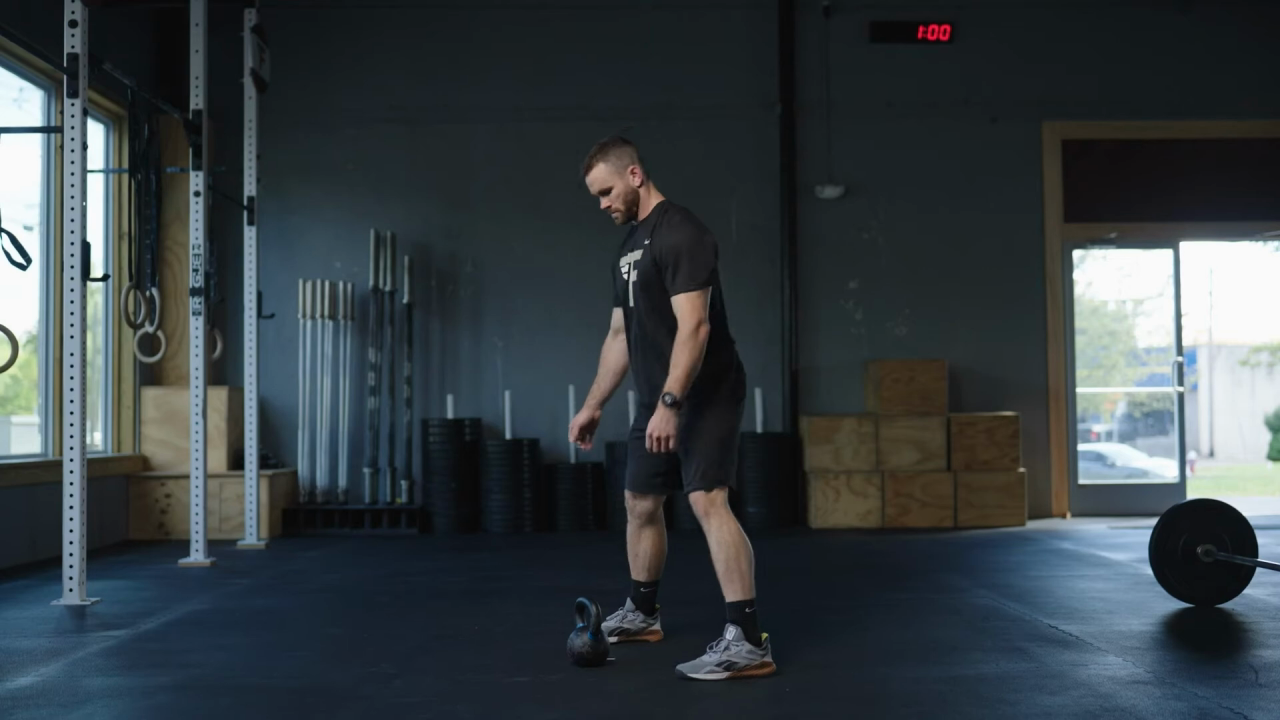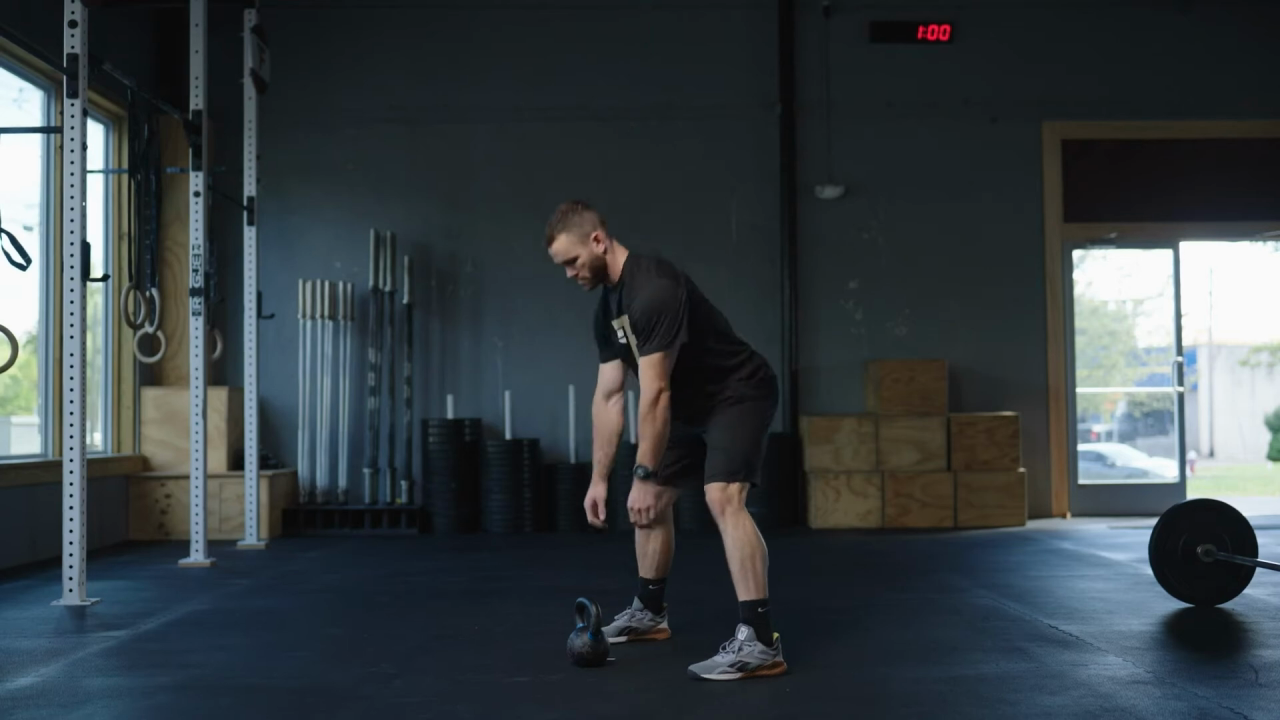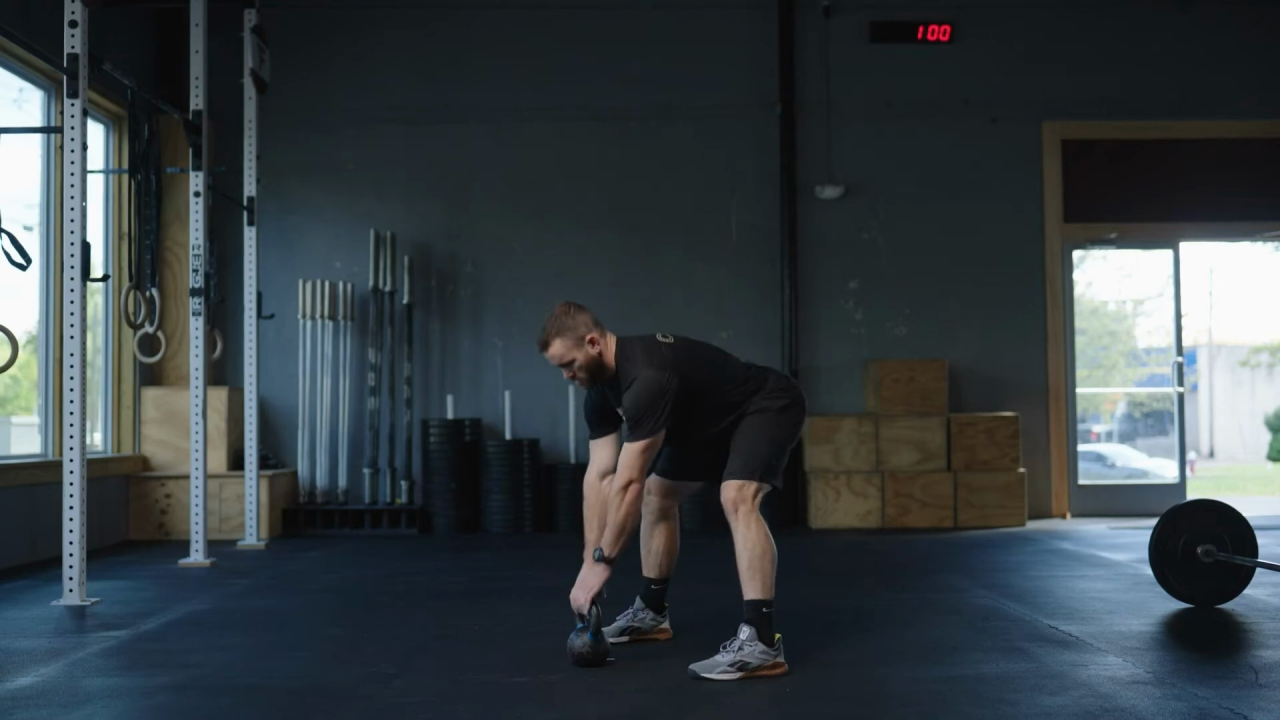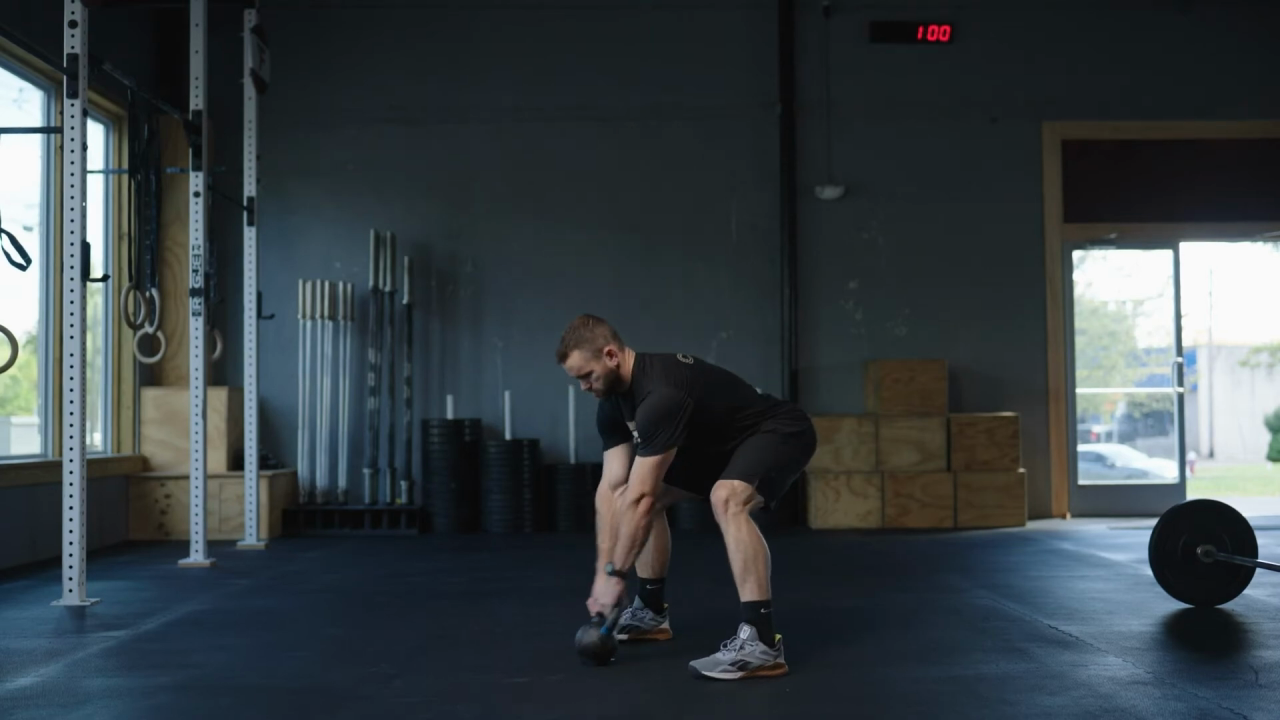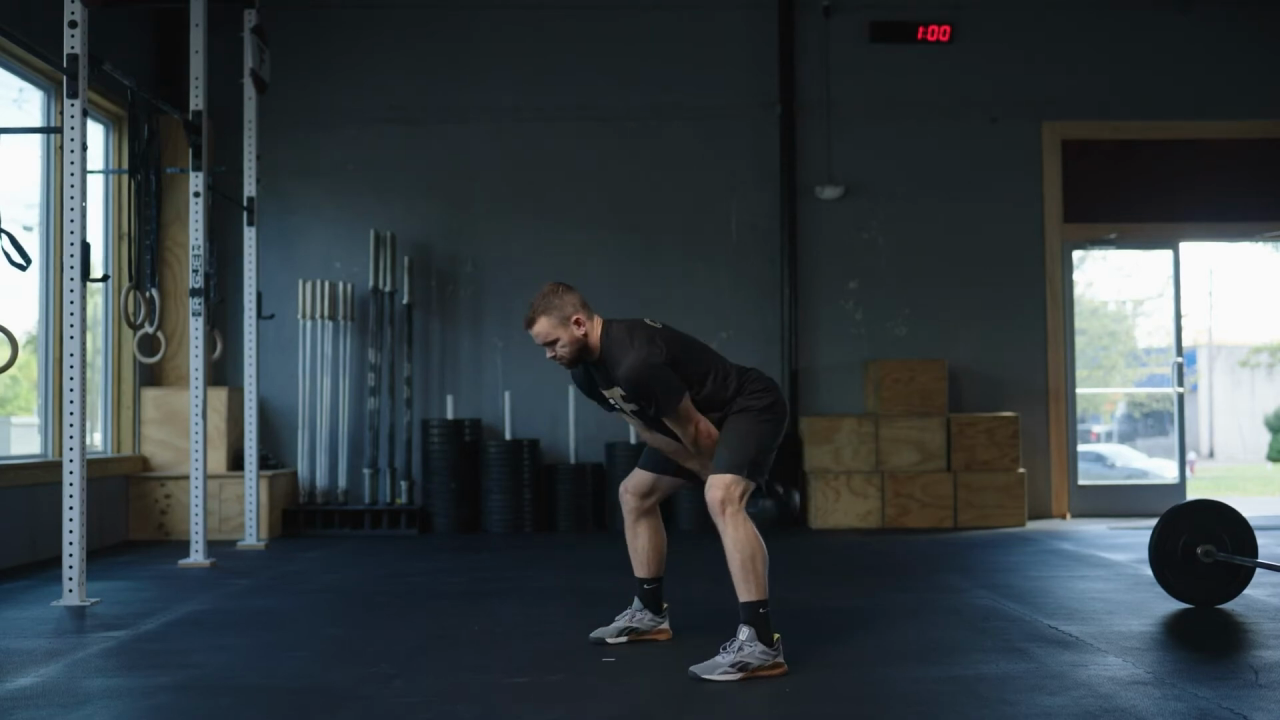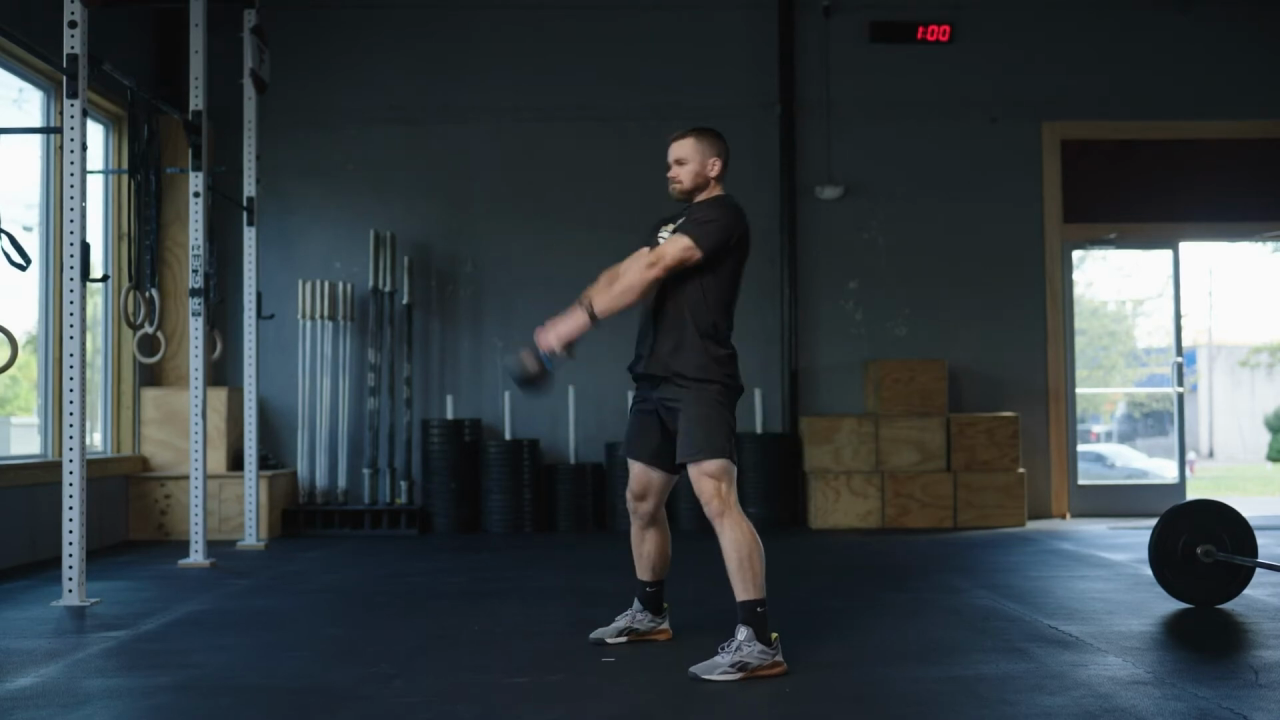
dt=0.5s
person 1, frame 1
left shoulder: (680, 234)
right shoulder: (629, 248)
left elbow: (693, 327)
right elbow: (619, 336)
left wrist: (670, 405)
right wrist: (592, 405)
left hip: (704, 396)
right hip: (658, 397)
left knee: (707, 503)
right knee: (639, 503)
left ankle: (748, 641)
right ankle: (642, 612)
person 1, frame 2
left shoulder: (655, 288)
right shoulder: (607, 307)
left elbow: (654, 392)
right elbow: (608, 396)
left wrist: (644, 477)
right wrist: (599, 478)
left hip: (738, 394)
right hip: (689, 405)
left knee: (722, 499)
right knee: (652, 507)
left ankle: (759, 640)
right ankle: (650, 611)
person 1, frame 3
left shoulder: (648, 377)
right shoulder: (600, 389)
left elbow: (627, 483)
right elbow: (599, 476)
left wrist: (601, 562)
right wrist: (587, 560)
left hip: (769, 404)
left knee: (736, 497)
right knee: (657, 495)
left ankle: (761, 642)
right ankle: (652, 612)
person 1, frame 4
left shoulder: (662, 394)
right shoulder: (613, 404)
left elbow: (639, 497)
right elbow: (612, 488)
left wrist: (615, 574)
right wrist: (602, 570)
left hip: (781, 431)
left knee: (725, 498)
right knee: (648, 496)
left ankle: (761, 642)
right ankle: (651, 612)
person 1, frame 5
left shoulder: (637, 361)
right shoulder: (585, 371)
left elbow: (695, 430)
right elbow: (651, 430)
left wrist: (723, 482)
right wrist: (713, 477)
left hip: (750, 406)
left knee: (720, 502)
right knee: (634, 494)
left ankle: (760, 644)
right ankle: (649, 613)
person 1, frame 6
left shoulder: (722, 215)
right shoulder: (675, 224)
left elbow: (652, 270)
right elbow: (619, 275)
left wrist: (581, 316)
right wrist: (573, 316)
left hip: (699, 381)
right hip: (652, 383)
left knee: (715, 499)
right knee: (642, 500)
left ankle: (759, 641)
right ankle: (649, 612)
